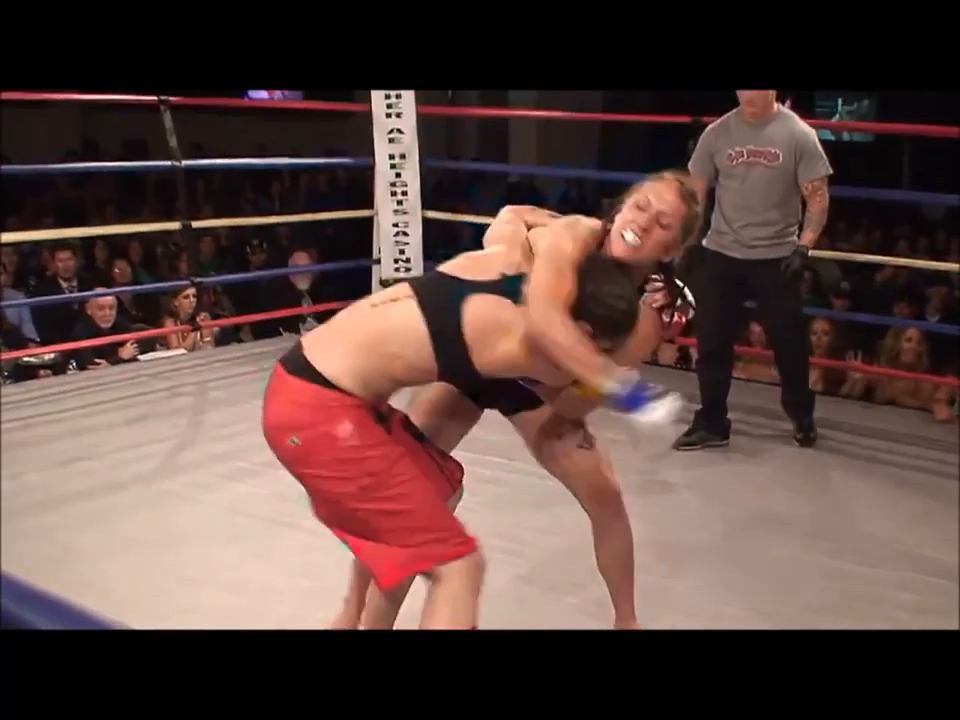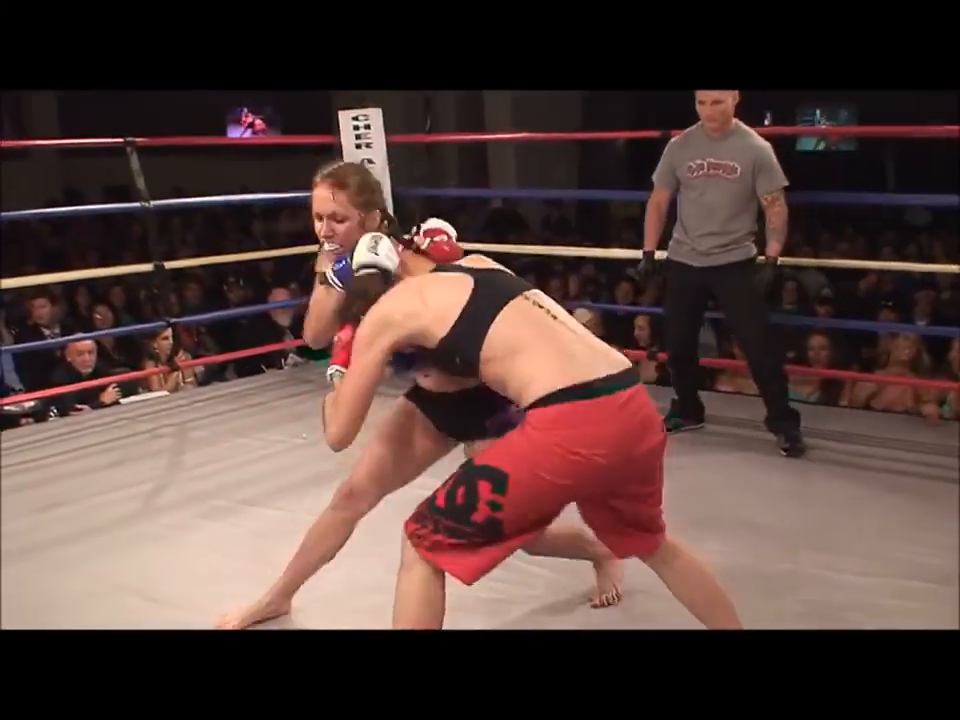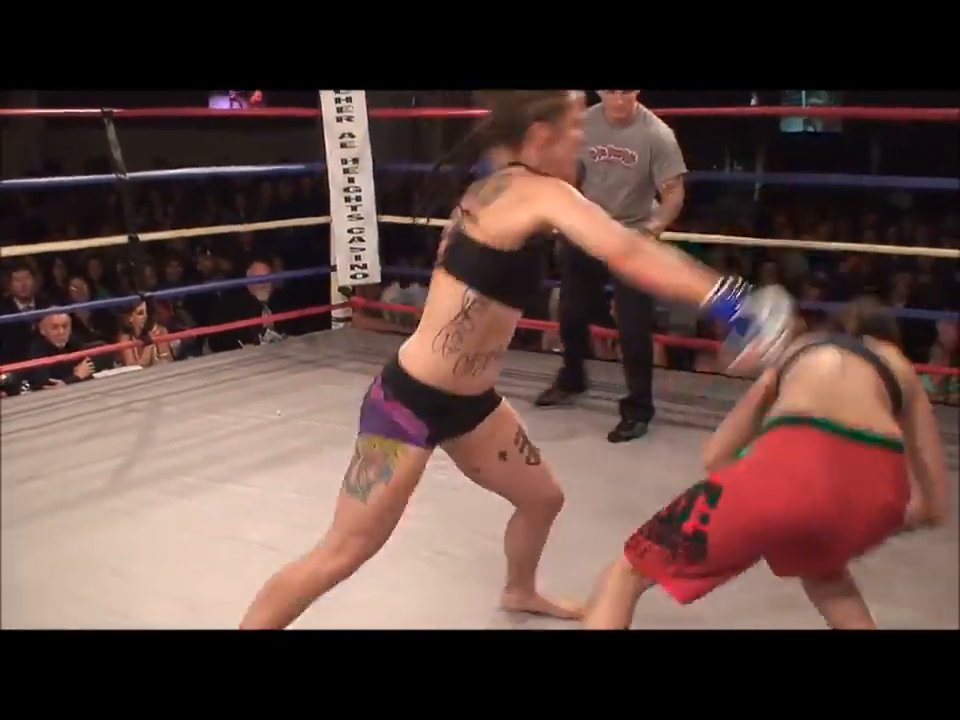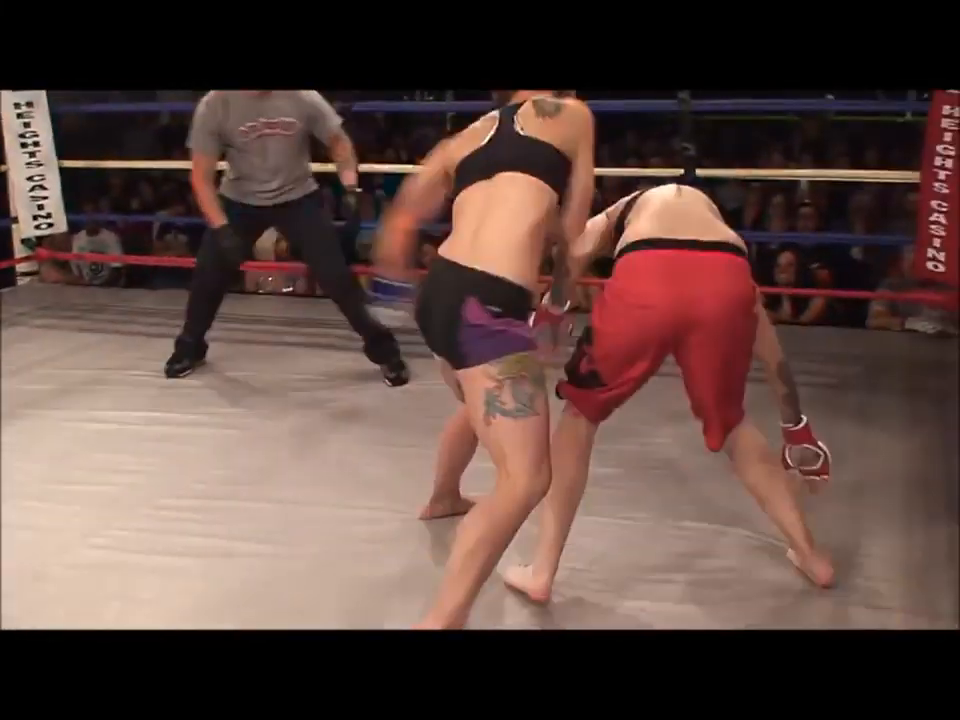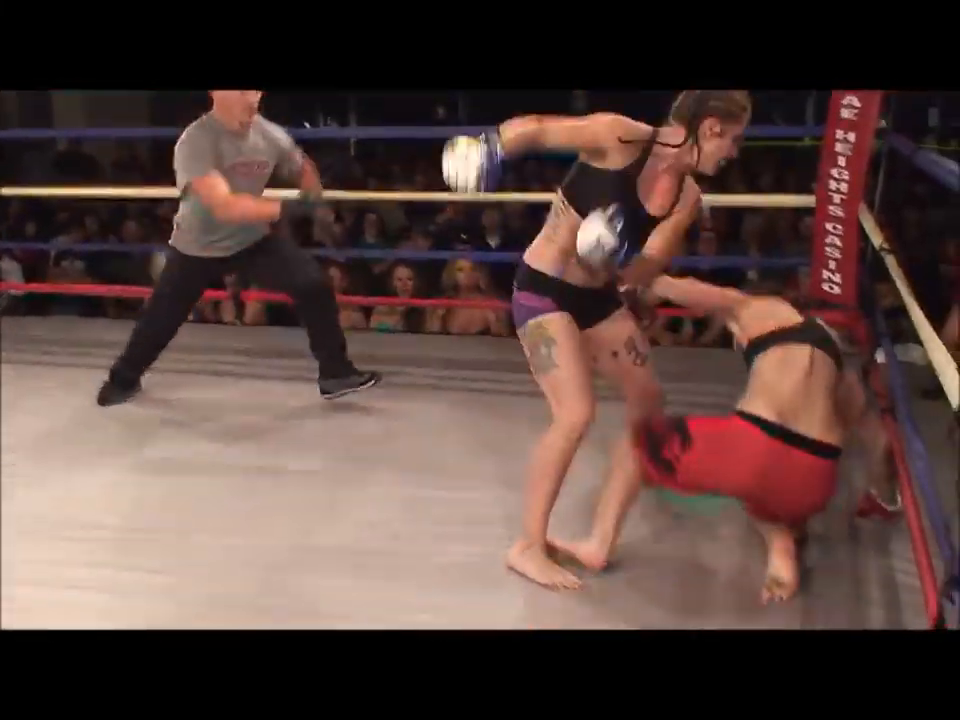
dt=1s
person 1, frame 1
left shoulder: (640, 319)
right shoulder: (577, 236)
left elbow: (568, 407)
left hip: (532, 385)
left knee: (604, 495)
left ankle: (626, 620)
right ankle: (356, 604)
person 1, frame 2
left shoulder: (418, 257)
right shoulder: (336, 258)
right elbow: (317, 330)
right wrist: (336, 277)
left hip: (486, 399)
right hip: (430, 399)
right knee: (351, 496)
left ankle: (603, 555)
right ankle: (276, 598)
person 1, frame 3
left shoulder: (498, 190)
right shoulder: (531, 190)
right elbow: (627, 252)
right wrist: (727, 301)
left hip: (472, 400)
right hip: (411, 399)
left knee: (543, 500)
right knee: (339, 558)
left ankle: (520, 591)
person 1, frame 4
left shoulder: (472, 134)
right shoulder: (572, 114)
left elbow: (407, 209)
right elbow: (572, 225)
left wrist: (391, 276)
left hip: (441, 294)
right hip: (487, 304)
left knee: (480, 407)
right knee: (523, 484)
left ankle: (442, 498)
right ankle: (439, 623)
person 1, frame 5
left shoulder: (688, 199)
right shoulder: (625, 138)
left elbow: (637, 276)
right elbow: (532, 128)
left wrist: (620, 247)
right wrist: (490, 151)
left hip: (599, 298)
right hip: (542, 291)
left knee: (647, 396)
right knee: (576, 415)
left ankle: (627, 474)
right ankle: (528, 547)
person 2, frame 1
left shoulder: (498, 261)
right shoulder: (529, 343)
left hip: (313, 389)
right hip: (315, 412)
left knee: (433, 485)
right knee: (459, 567)
person 2, frame 2
left shoulder: (387, 311)
right shoulder: (478, 263)
left elbow: (338, 434)
left wrist: (336, 372)
left hip: (570, 430)
right hip: (634, 412)
left knee: (423, 550)
right knee: (651, 542)
person 2, frame 3
left shoulder: (800, 349)
right shoulder: (900, 368)
left elbow: (715, 456)
right elbow: (934, 507)
left hip: (792, 467)
right hip: (878, 482)
left knee: (624, 576)
right knee: (813, 560)
person 2, frame 4
left shoulder: (613, 215)
left elbow: (576, 254)
right elbow: (770, 353)
right wrist: (797, 426)
left hip: (645, 281)
right hip: (723, 279)
left knee: (580, 411)
right knee: (729, 424)
left ankle: (541, 573)
right ankle: (811, 554)
person 2, frame 5
left shoulder: (753, 307)
right shoulder: (828, 335)
left elbow: (672, 288)
right elbow: (874, 433)
left hip: (752, 447)
right hip: (814, 474)
left knee: (645, 438)
right knee: (775, 504)
left ankle: (596, 545)
right ankle: (782, 554)
person 3, frame 1
left shoulder: (799, 135)
right shoulder: (717, 133)
left elbow: (817, 196)
right elbow: (695, 191)
left wrist: (803, 248)
left hip: (777, 256)
right hip: (722, 253)
left knee: (788, 341)
right knee: (712, 341)
left ankle: (801, 414)
right ankle: (712, 422)
person 3, frame 2
left shoulder: (755, 149)
right shoulder: (679, 146)
left elbow: (776, 207)
right elbow: (658, 201)
left wrist: (771, 260)
right wrist: (648, 252)
left hip: (735, 262)
right hip: (683, 261)
left knee: (758, 345)
right knee: (678, 343)
left ankle: (784, 421)
right ankle: (688, 410)
person 3, frame 3
left shoulder: (656, 134)
right shoulder: (582, 126)
left elbow: (674, 191)
left wrist: (654, 228)
left knee: (633, 328)
right knee: (571, 316)
left ankle: (638, 408)
right ankle: (570, 381)
person 3, frame 4
left shoulder: (302, 98)
right shoulder: (214, 106)
left elbow: (338, 142)
right elbow: (201, 176)
left wrist: (350, 188)
right wrist: (221, 228)
left hip: (299, 198)
right hip: (240, 201)
left knee: (336, 275)
right knee: (208, 275)
left ankle: (382, 349)
right ankle: (190, 348)
person 3, frame 5
left shoulder: (270, 136)
right shoulder: (194, 144)
left elbow: (303, 170)
right elbow: (221, 204)
left wrist: (313, 205)
right wrist: (287, 208)
left hip: (252, 240)
right hip: (194, 251)
left knee: (315, 286)
right knee: (158, 323)
left ankle: (336, 373)
right ankle: (124, 377)
